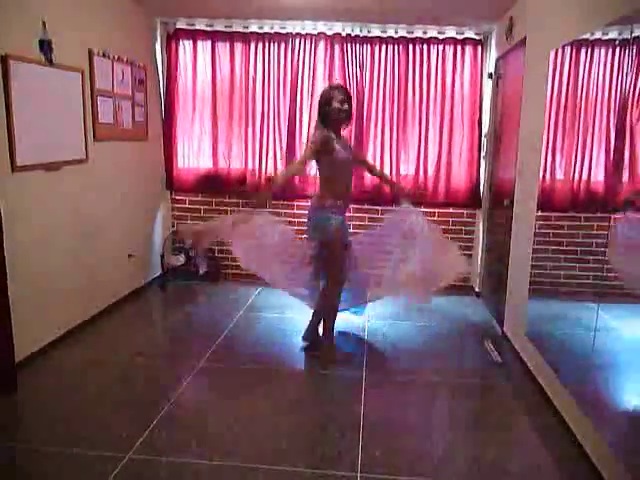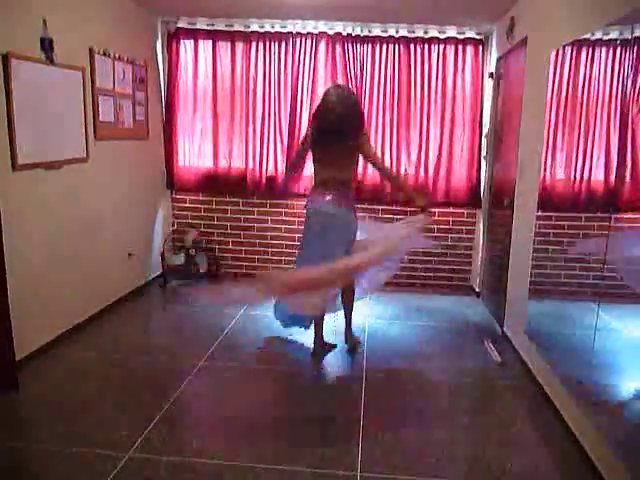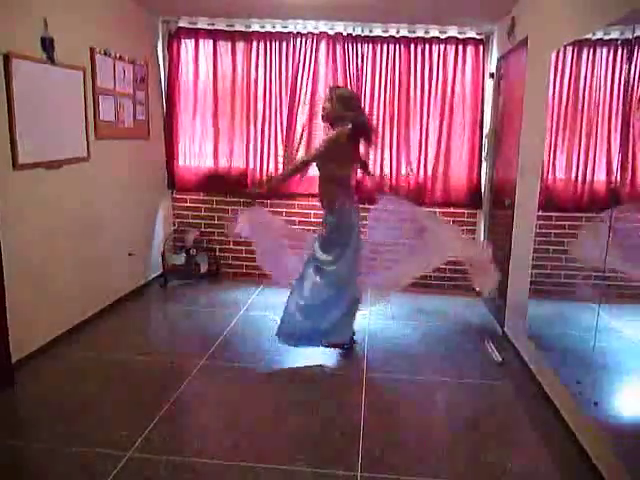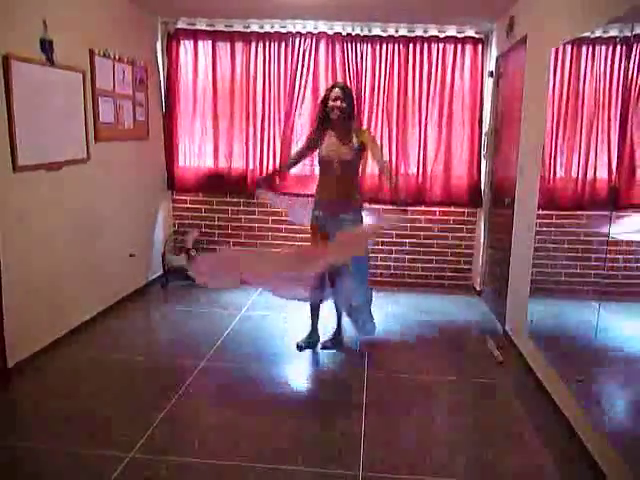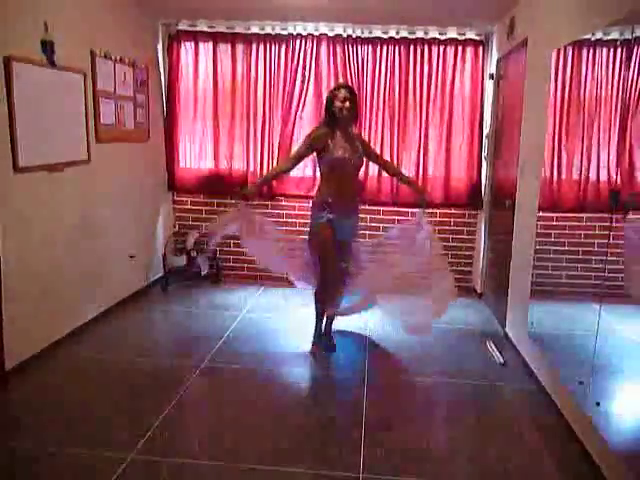
dt=0.3s
person 1, frame 1
left shoulder: (342, 140)
right shoulder: (321, 136)
left elbow: (366, 165)
right elbow: (297, 165)
left wrist: (395, 186)
right wrist: (269, 191)
left hip: (337, 211)
right hip: (326, 211)
left knee: (334, 276)
right knee: (336, 278)
left ankle: (314, 328)
right ankle: (326, 341)
person 1, frame 2
left shoulder: (314, 135)
right shoulder: (357, 138)
left elbow: (295, 166)
right elbow: (383, 169)
left wrist: (285, 178)
right wrist: (414, 195)
left hip: (318, 206)
right hip: (344, 208)
left ankle: (319, 340)
right ankle: (349, 332)
person 1, frame 3
left shoulder: (340, 134)
right shoulder: (349, 135)
left elbow: (306, 161)
right elbow: (362, 165)
left wrist: (271, 184)
left hip: (339, 209)
right hip: (342, 207)
left knee: (335, 272)
right knee: (337, 271)
left ankle: (342, 334)
right ankle: (340, 329)
person 1, frame 4
left shoulder: (360, 135)
right shoulder: (318, 134)
left elbow: (380, 162)
right elbow: (295, 158)
left wrist: (394, 185)
right wrist: (270, 176)
left hip: (348, 211)
right hip: (321, 209)
left knee: (339, 272)
right knee: (316, 271)
left ankle: (338, 331)
right ankle: (314, 329)
person 1, frame 5
left shoulder: (358, 140)
right shoulder: (321, 134)
left elbow: (386, 166)
right elbow: (290, 162)
left wrist: (417, 188)
right wrist: (258, 184)
left hip: (349, 213)
right hip: (325, 211)
left knee: (339, 276)
right knee: (328, 274)
left ankle: (327, 330)
right ankle: (319, 331)
